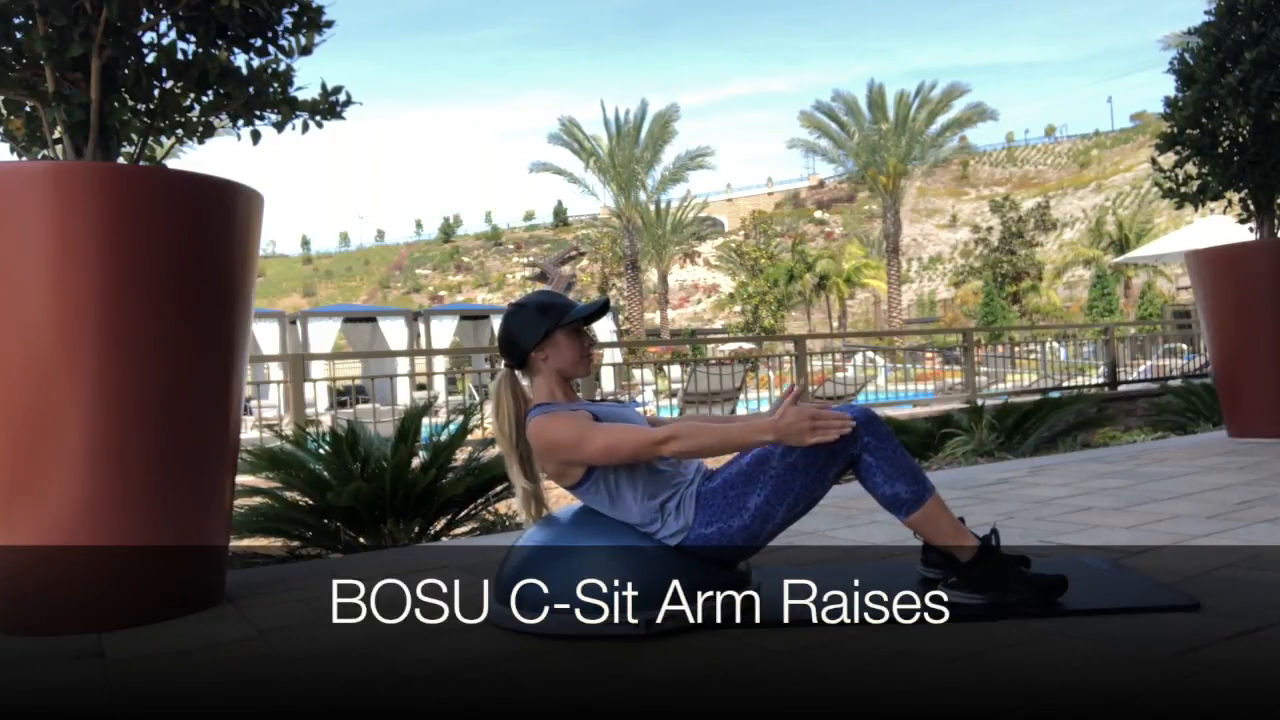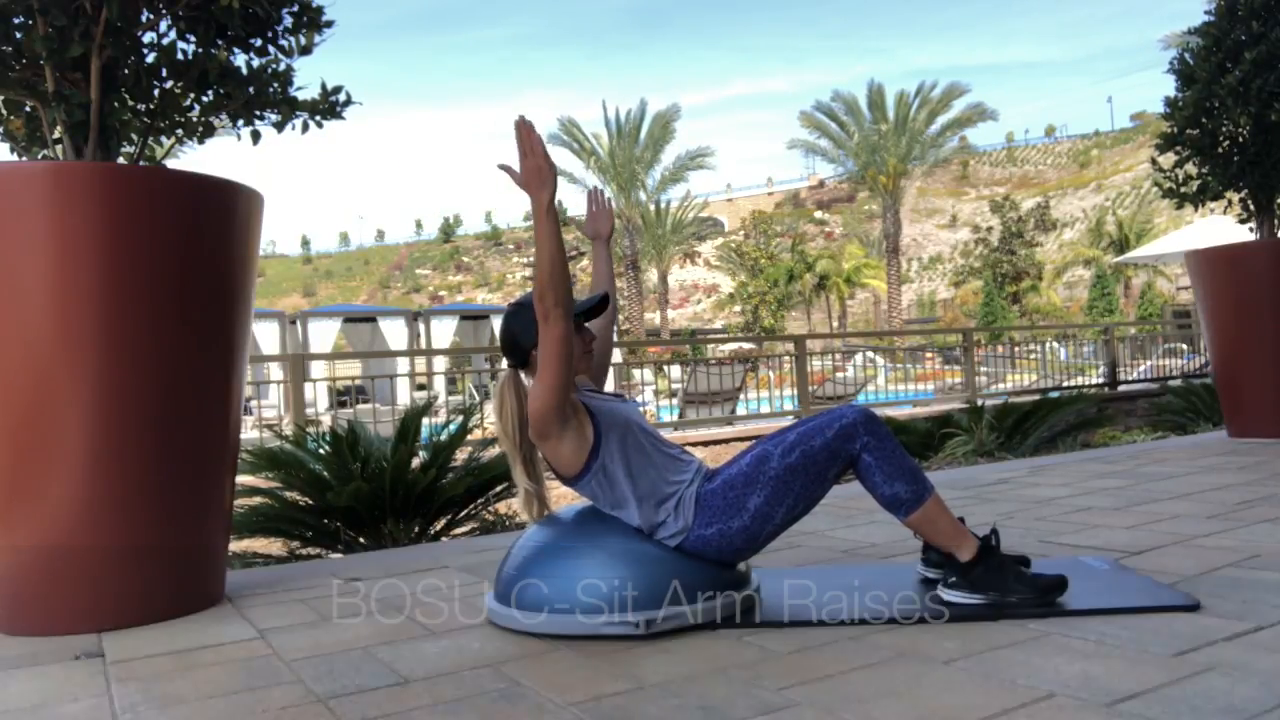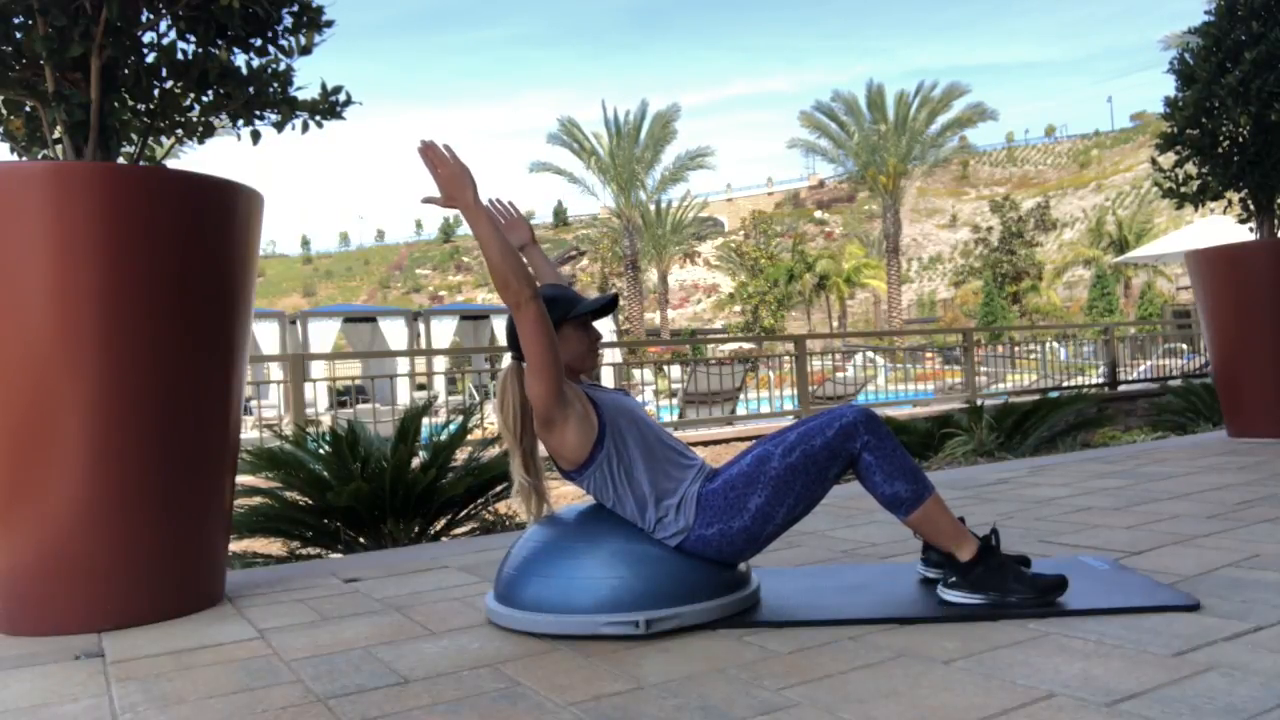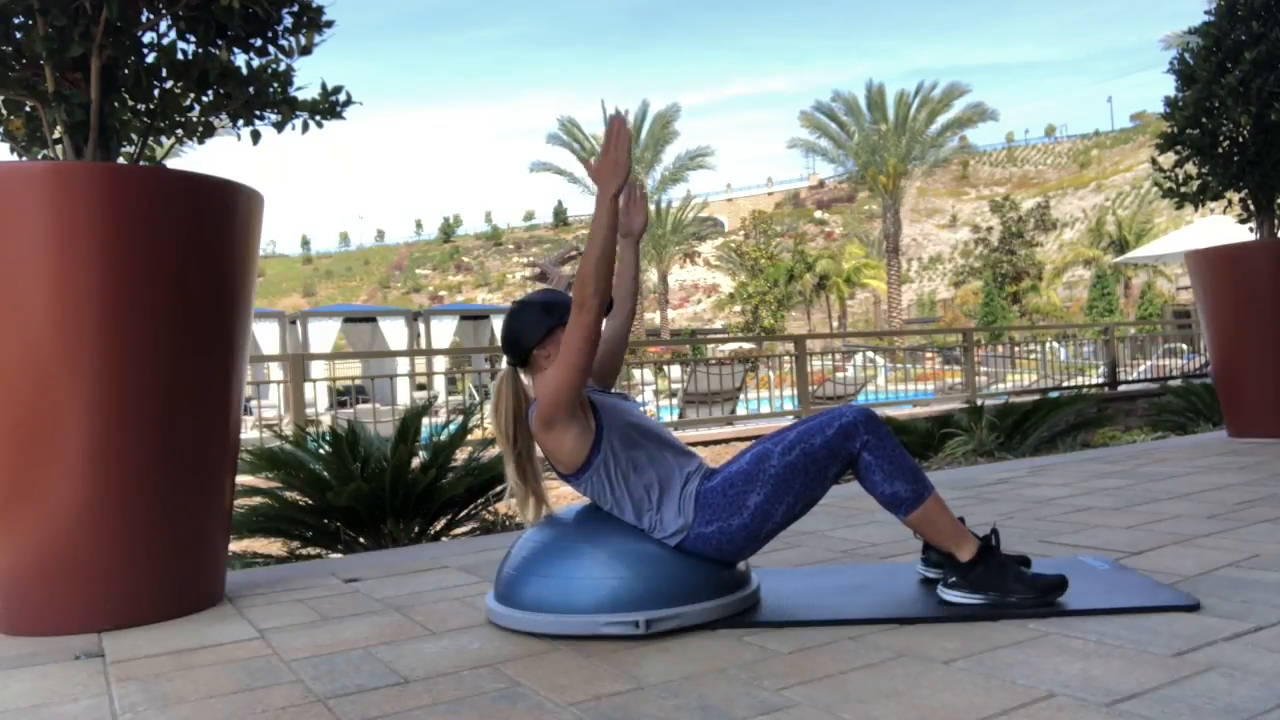
dt=0.5s
person 1, frame 1
left shoulder: (577, 414)
right shoulder: (550, 430)
left elbow: (674, 431)
right elbow: (659, 439)
left wrist: (763, 418)
right wrist: (768, 427)
left hip: (707, 499)
right hip: (704, 521)
left knee: (854, 425)
right knee: (857, 431)
left ankle: (951, 552)
right ankle: (975, 566)
person 1, frame 2
left shoulder: (581, 396)
right shoulder: (550, 417)
left elbow: (600, 314)
right elbow: (553, 315)
left wrist: (602, 244)
right wrist: (542, 201)
left hip: (708, 502)
right hip: (704, 523)
left knee: (850, 426)
right knee: (857, 429)
left ankle: (951, 552)
right ankle: (974, 565)
person 1, frame 3
left shoulder: (578, 396)
right shoulder: (555, 410)
left elbow: (561, 309)
right elbow: (525, 305)
left wrist: (530, 247)
right wrist: (470, 205)
left hip: (708, 499)
right hip: (706, 524)
left knee: (853, 427)
right knee: (857, 429)
left ankle: (951, 552)
right ankle: (974, 565)
person 1, frame 4
left shoulder: (585, 393)
right shoulder: (555, 412)
left elbow: (621, 314)
right elbow: (581, 323)
left wrist: (629, 236)
right wrist: (606, 195)
left hip: (709, 503)
right hip: (706, 523)
left knee: (851, 425)
right knee: (855, 428)
left ankle: (950, 550)
right ankle: (974, 565)
